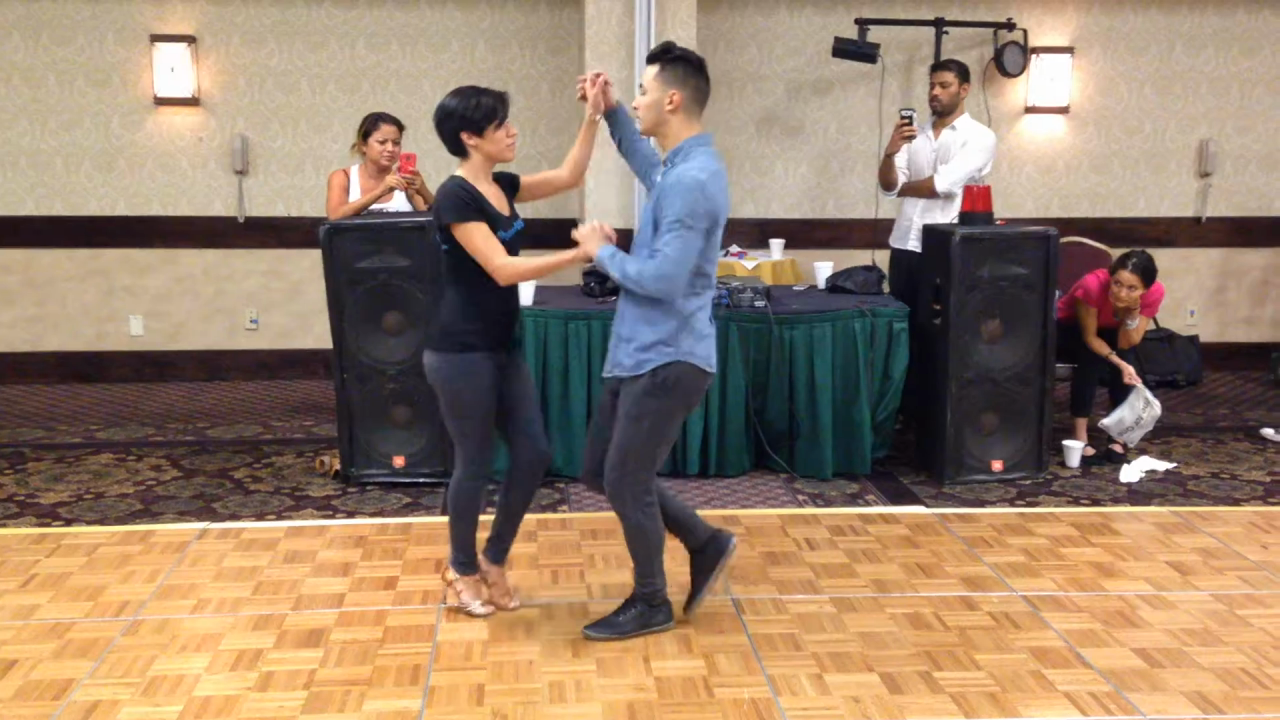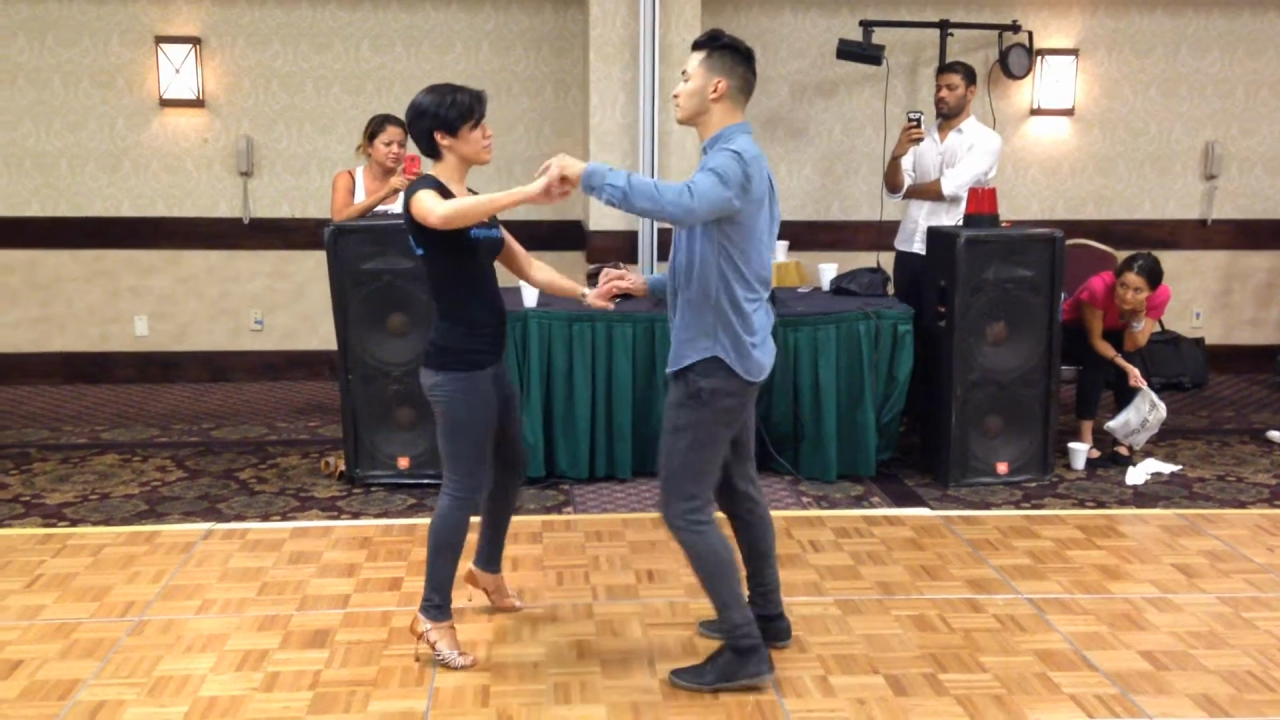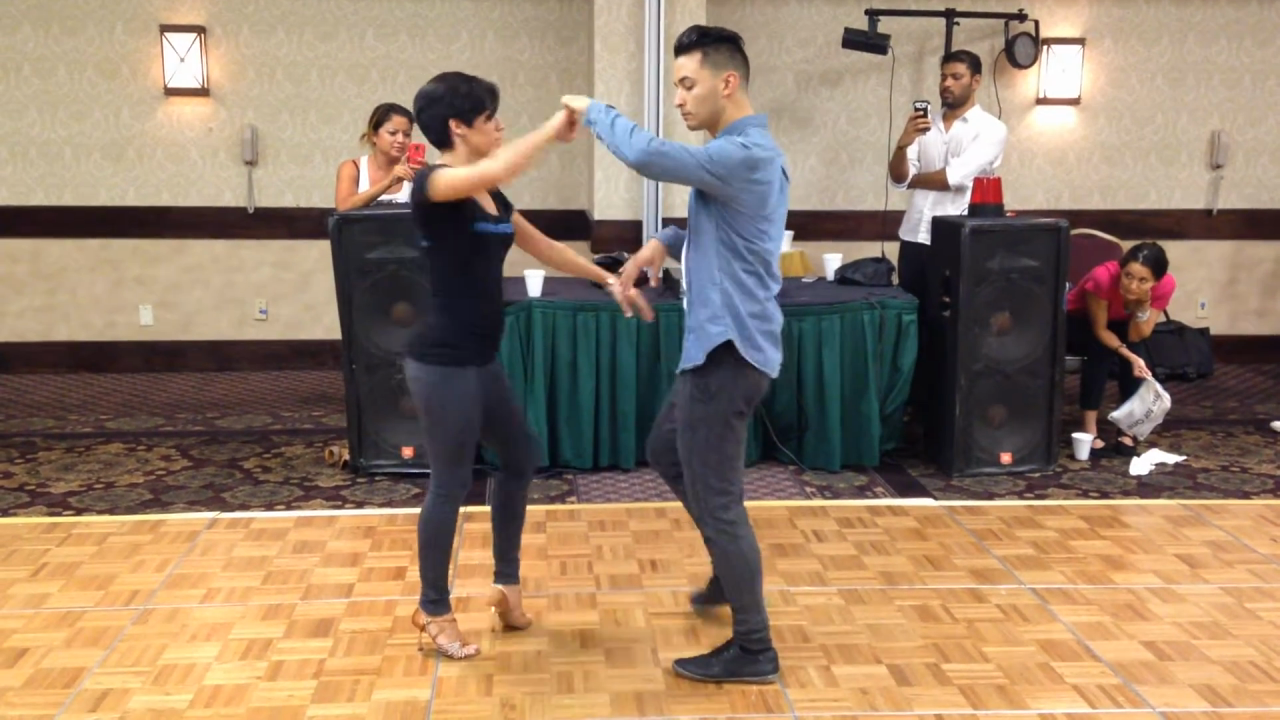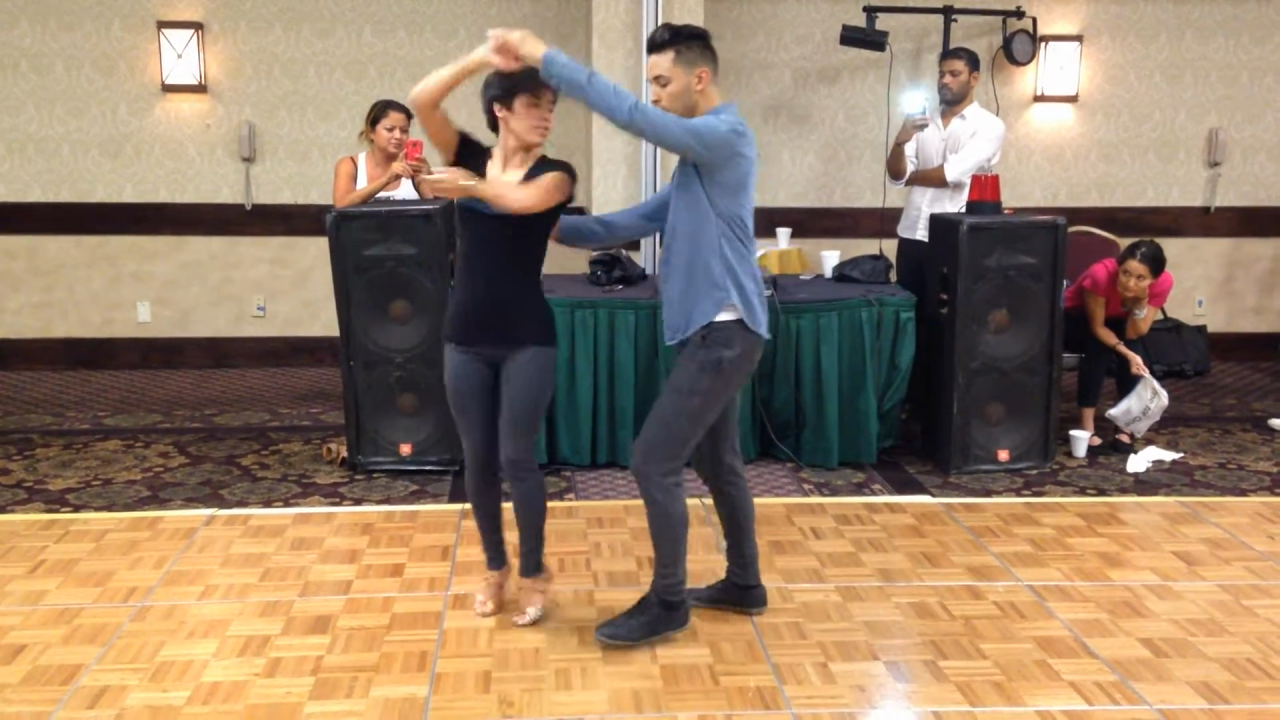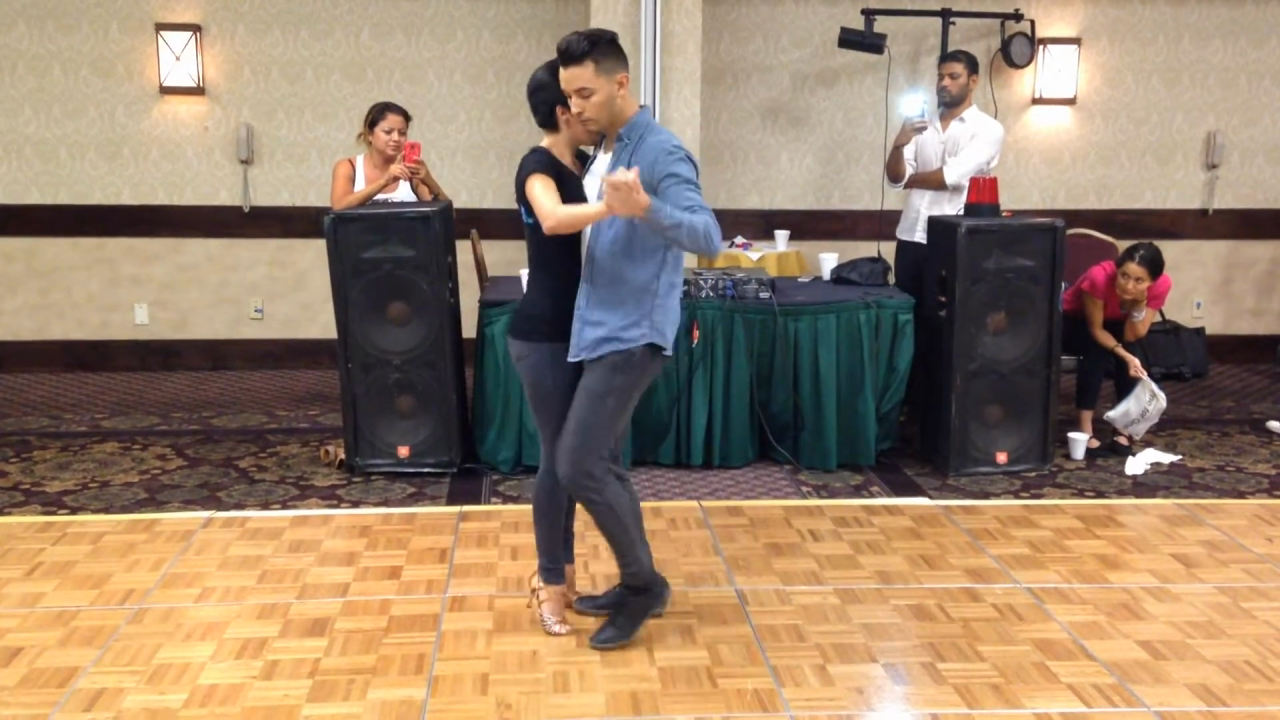
dt=0.7s
person 1, frame 1
left shoulder: (693, 180)
right shoulder: (680, 166)
left elbow: (664, 282)
right elbow: (649, 170)
left wrist: (601, 252)
right wrist: (612, 114)
left hip: (667, 360)
right hip: (639, 355)
left knee: (625, 483)
right knee: (601, 473)
left ankle: (650, 603)
right ankle: (704, 542)
person 1, frame 2
left shoulder: (734, 160)
right shoulder: (733, 159)
left elbow: (678, 204)
left wrist: (589, 175)
right wrist: (650, 285)
left hip: (713, 359)
right hip: (733, 355)
left knee: (684, 507)
right knee: (736, 490)
left ankle: (744, 649)
right ankle: (767, 615)
person 1, frame 3
left shoulder: (743, 156)
right shoulder: (752, 152)
left elbow: (645, 155)
left wrist: (594, 110)
right wrist: (666, 241)
left hip: (727, 352)
right hip: (716, 347)
left knee: (716, 499)
right knee: (666, 458)
left ankle: (753, 648)
right ankle: (731, 577)
person 1, frame 4
left shoulder: (725, 136)
right shoulder: (702, 150)
left elbow: (630, 115)
right elbow: (650, 217)
left wrist: (544, 58)
right wrist: (569, 230)
left hip: (721, 330)
right hip: (714, 328)
left knee: (655, 464)
right knee: (717, 461)
left ankle: (667, 602)
right ankle: (744, 582)
person 1, frame 5
left shoulder: (663, 154)
right shoulder: (612, 152)
left elbow: (709, 239)
left wrist: (645, 208)
left hip: (631, 336)
right hip: (598, 329)
left knee: (579, 461)
right knee: (597, 463)
left ankle: (640, 581)
right ankle: (639, 582)
person 2, frame 1
left shoulder: (500, 187)
right shoulder: (455, 197)
left elbow: (567, 177)
right elbow: (505, 270)
left wrist: (591, 119)
right wrist: (579, 253)
left hip: (504, 349)
right hip: (460, 352)
left knee: (533, 457)
right knee: (474, 462)
left ankle: (494, 563)
right ankle: (461, 569)
person 2, frame 2
left shoulder: (475, 203)
right shoulder: (424, 194)
left elbow: (526, 266)
right elbow: (445, 219)
left wrist: (586, 294)
right wrist: (531, 193)
left hip: (486, 361)
right hip: (456, 366)
left knee: (510, 467)
right knee: (464, 487)
left ankle: (486, 568)
right ankle: (433, 617)
person 2, frame 3
left shoulder: (491, 198)
right shoulder: (433, 186)
left elbow: (542, 245)
right elbow: (489, 170)
left wrist: (608, 279)
right wrist: (551, 129)
left hip: (477, 358)
right hip: (442, 360)
left knee: (521, 460)
right knee: (451, 484)
left ankle: (507, 585)
right ankle: (433, 610)
person 2, frame 4
left shoulder: (553, 174)
right shoulder: (470, 157)
left elbow: (520, 199)
right elbow: (421, 101)
left wrist: (468, 185)
right wrist: (479, 58)
left hip: (527, 342)
right hip: (466, 341)
left knee: (516, 460)
right knee: (478, 462)
left ankle: (533, 573)
right ankle: (495, 568)
person 2, frame 5
left shoulder: (582, 166)
right shoulder: (537, 166)
right elbow: (554, 222)
right wrist: (611, 203)
left hip: (573, 332)
right hip: (541, 335)
right knee: (559, 457)
left ankle: (560, 568)
right ankle: (549, 582)
person 3, frame 1
left shoulder: (979, 137)
right shoulder: (915, 133)
left elbow: (944, 184)
right elbow: (887, 187)
left wrist: (902, 187)
right wrist: (889, 153)
right hip: (904, 245)
right ankle: (906, 405)
person 3, frame 2
left shoulder: (986, 139)
right shoulder: (921, 135)
left elbow: (950, 187)
right elbow: (893, 189)
left wrist: (909, 190)
right wrist: (897, 155)
right hip: (909, 247)
right knee: (908, 331)
right ankle: (911, 409)
person 3, frame 3
left shoulder: (991, 128)
right shoulder: (925, 125)
left elbow: (956, 177)
right elbow: (898, 178)
left wrist: (912, 179)
right wrist: (902, 145)
right hip: (914, 236)
person 3, frame 4
left shoulder: (988, 125)
right shoulder: (924, 121)
left elbow: (957, 171)
right elbow: (896, 175)
left wrist: (909, 177)
right wrist: (899, 143)
right hip: (913, 234)
right ankle: (912, 391)
person 3, frame 5
left shoulder: (988, 128)
right shoulder: (922, 124)
left elbow: (952, 177)
right elbow: (894, 178)
left wrist: (910, 179)
right wrist: (898, 145)
right hip: (911, 237)
right ankle: (910, 395)
person 4, frame 1
left shoulder: (1154, 293)
right shoulder: (1092, 285)
left elbow: (1125, 344)
right elbow: (1089, 337)
left wrist: (1133, 311)
right wrist: (1119, 364)
left hip: (1109, 332)
right hip: (1068, 330)
left knee: (1126, 356)
right knee: (1092, 358)
right ankle: (1079, 437)
person 4, frame 2
left shoulder: (1160, 295)
right shoulder: (1098, 287)
left elbow: (1131, 346)
right elbow: (1094, 339)
left wrist: (1139, 313)
right wrist: (1125, 366)
left hip: (1114, 335)
right hip: (1073, 333)
left knee: (1131, 358)
right knee: (1097, 360)
right ankle: (1085, 440)
person 4, frame 3
left shoulder: (1165, 285)
right shoulder: (1103, 277)
left elbow: (1136, 337)
right elbow: (1099, 330)
left wrist: (1144, 304)
right wrist: (1130, 357)
left hip: (1119, 325)
right hip: (1077, 323)
left knee: (1137, 348)
right knee: (1101, 349)
left ankle: (1127, 429)
right ankle: (1089, 430)
person 4, frame 4
left shoulder: (1163, 282)
right shoulder: (1101, 274)
left elbow: (1133, 334)
right elbow: (1097, 327)
left wrist: (1141, 301)
right wrist: (1127, 354)
left hip: (1116, 322)
right hip: (1075, 321)
left knee: (1133, 346)
right knee: (1099, 346)
right ankle: (1087, 428)
person 4, frame 5
left shoulder: (1161, 285)
right shoulder: (1099, 277)
left elbow: (1132, 337)
right elbow: (1095, 329)
left wrist: (1139, 303)
right wrist: (1125, 356)
left hip: (1114, 324)
right hip: (1073, 323)
left knee: (1131, 348)
right knee: (1097, 348)
right ankle: (1085, 430)
